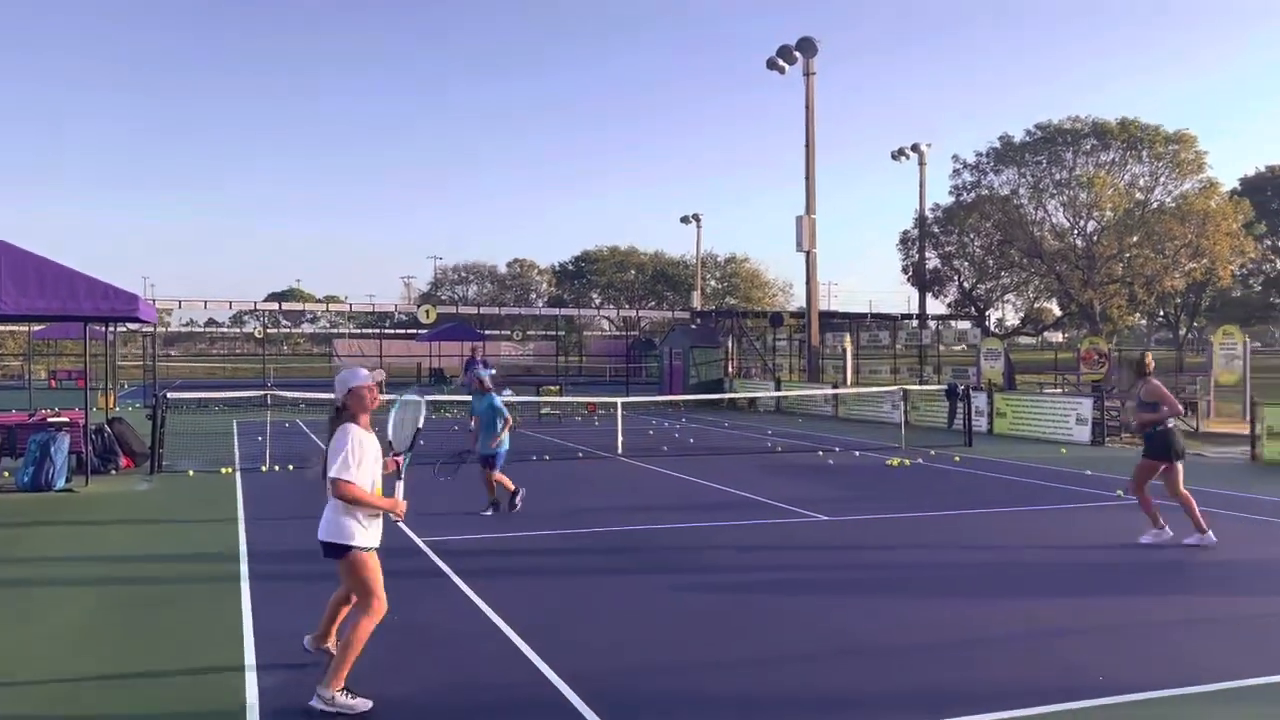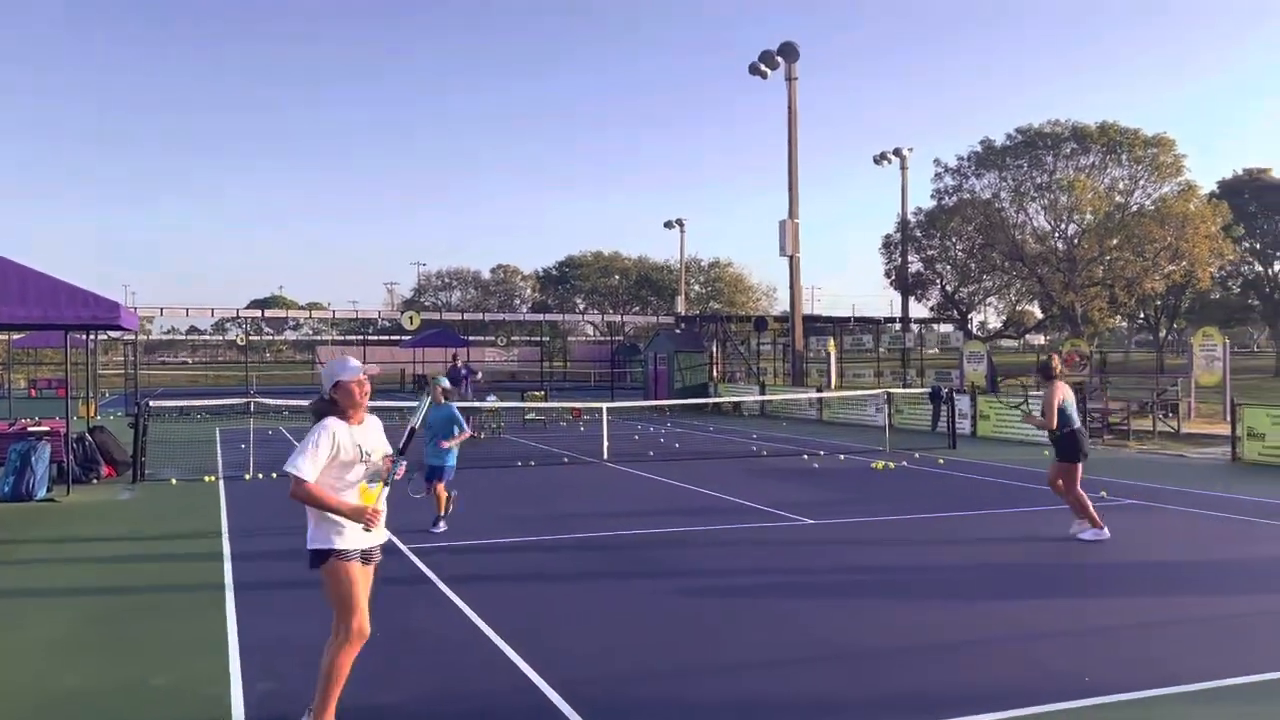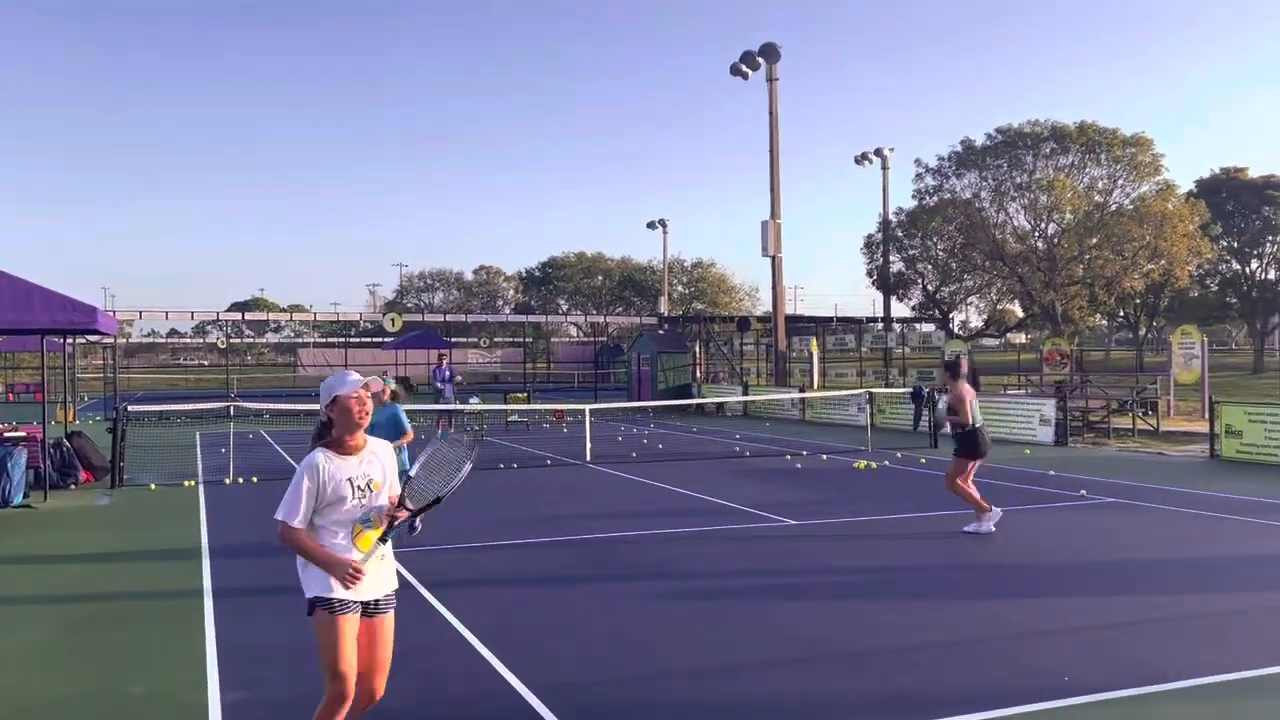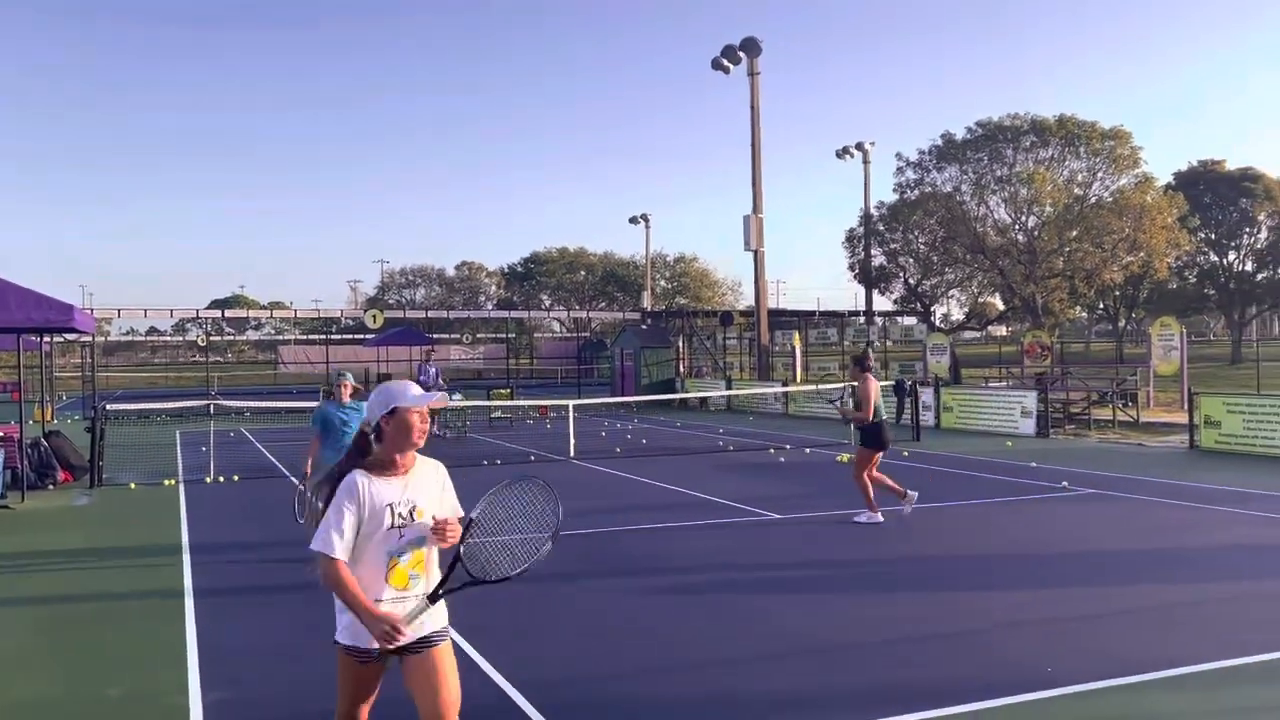
dt=0.3s
person 1, frame 1
left shoulder: (366, 432)
right shoulder: (350, 434)
right elbow: (341, 488)
left wrist: (384, 467)
right wrist: (386, 504)
left hip: (358, 530)
right hip: (349, 533)
left knee: (353, 590)
right knee: (374, 606)
left ankle: (321, 639)
right ankle: (330, 689)
person 1, frame 2
left shoulder: (373, 424)
right shoulder: (327, 430)
right elbow: (299, 485)
left wrist: (391, 469)
right wrist: (351, 510)
left hip: (369, 538)
right hip: (336, 539)
left knee: (347, 628)
right knee: (355, 631)
person 1, frame 3
left shoulder: (384, 451)
right shoulder: (317, 464)
right elbow: (288, 532)
left wrist: (396, 513)
right wrist: (334, 564)
left hip: (380, 583)
right hip: (332, 587)
left knee: (371, 692)
right knee: (342, 690)
person 1, frame 4
left shoulder: (436, 473)
right shoulder: (357, 485)
right elbow: (331, 565)
left wrist: (449, 535)
right wrist: (373, 617)
left hip: (426, 621)
right hip: (365, 628)
